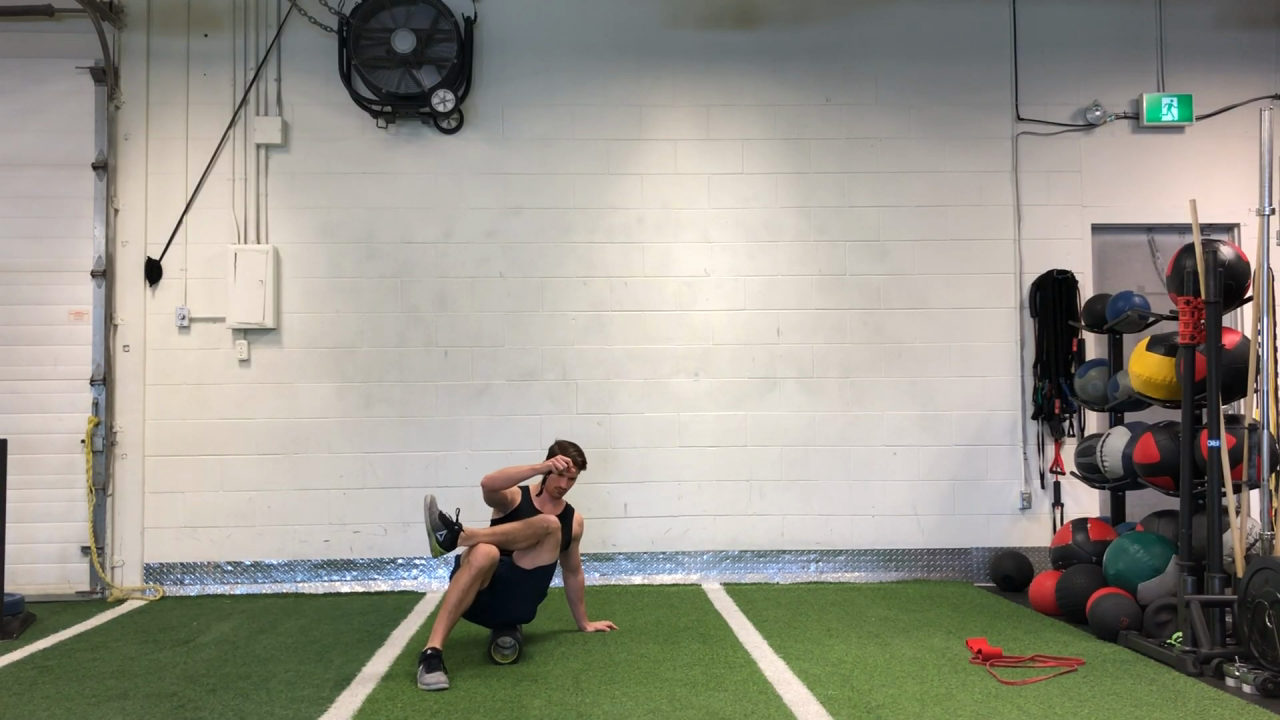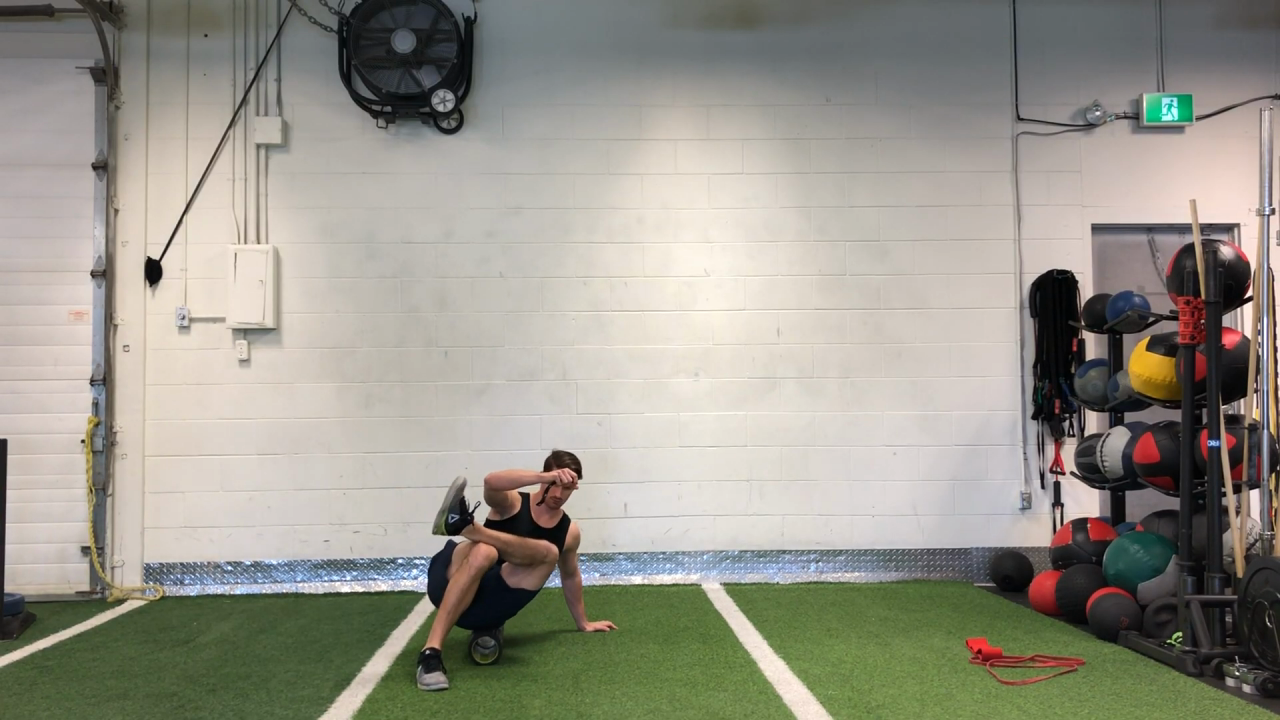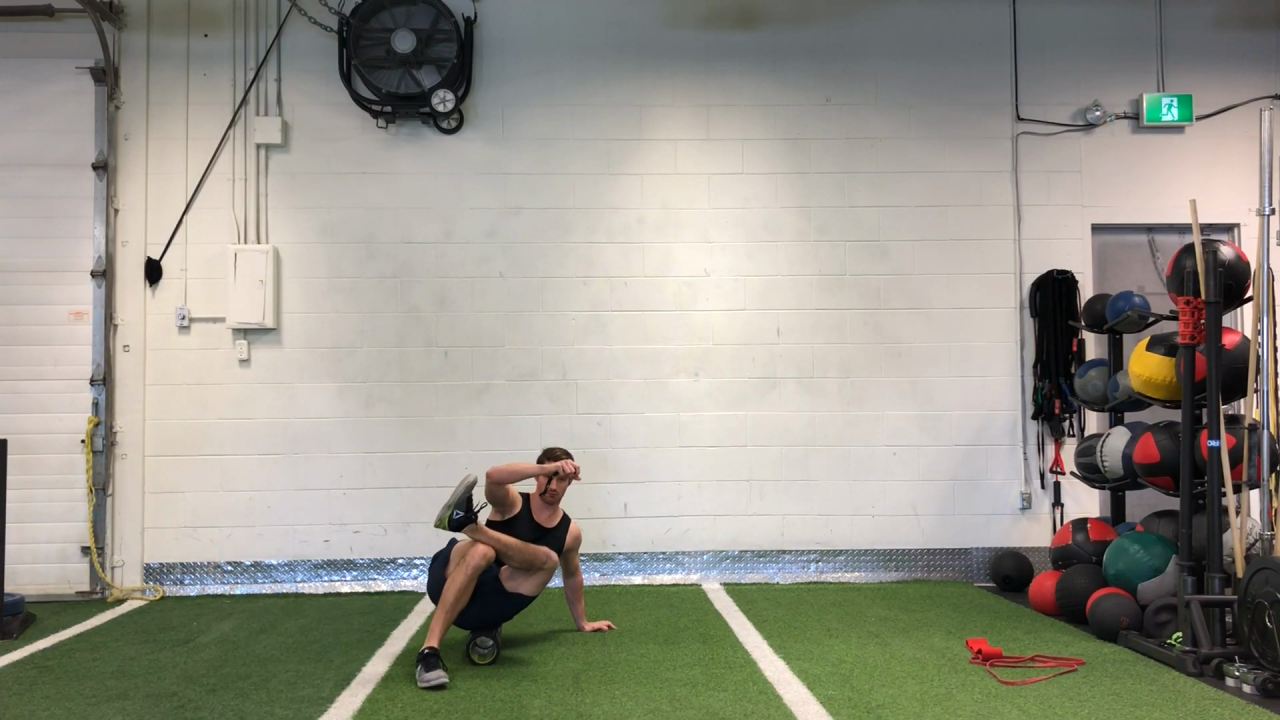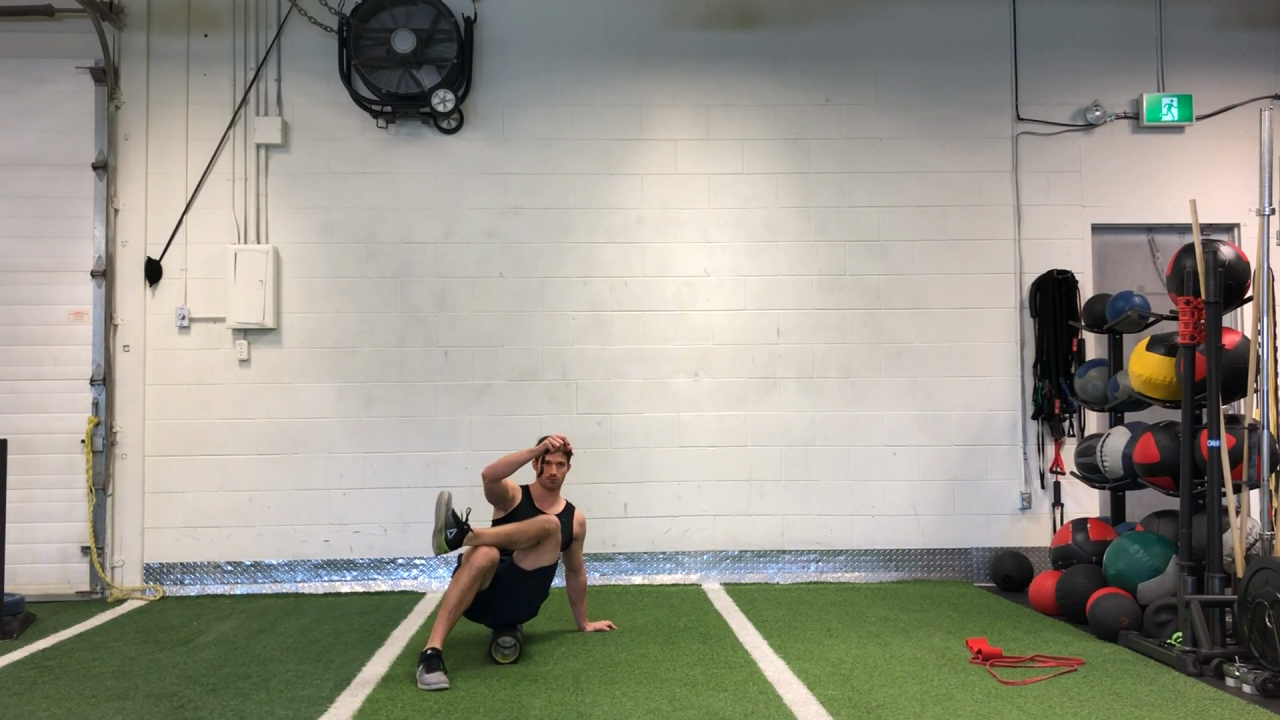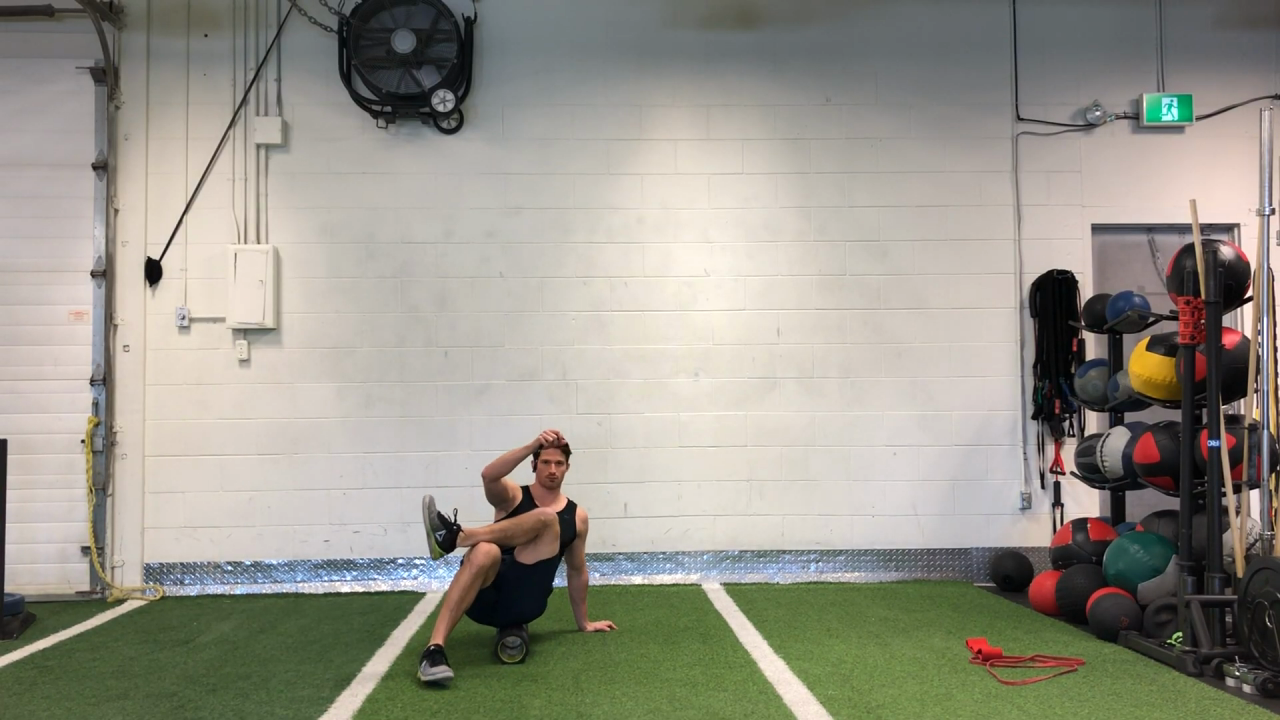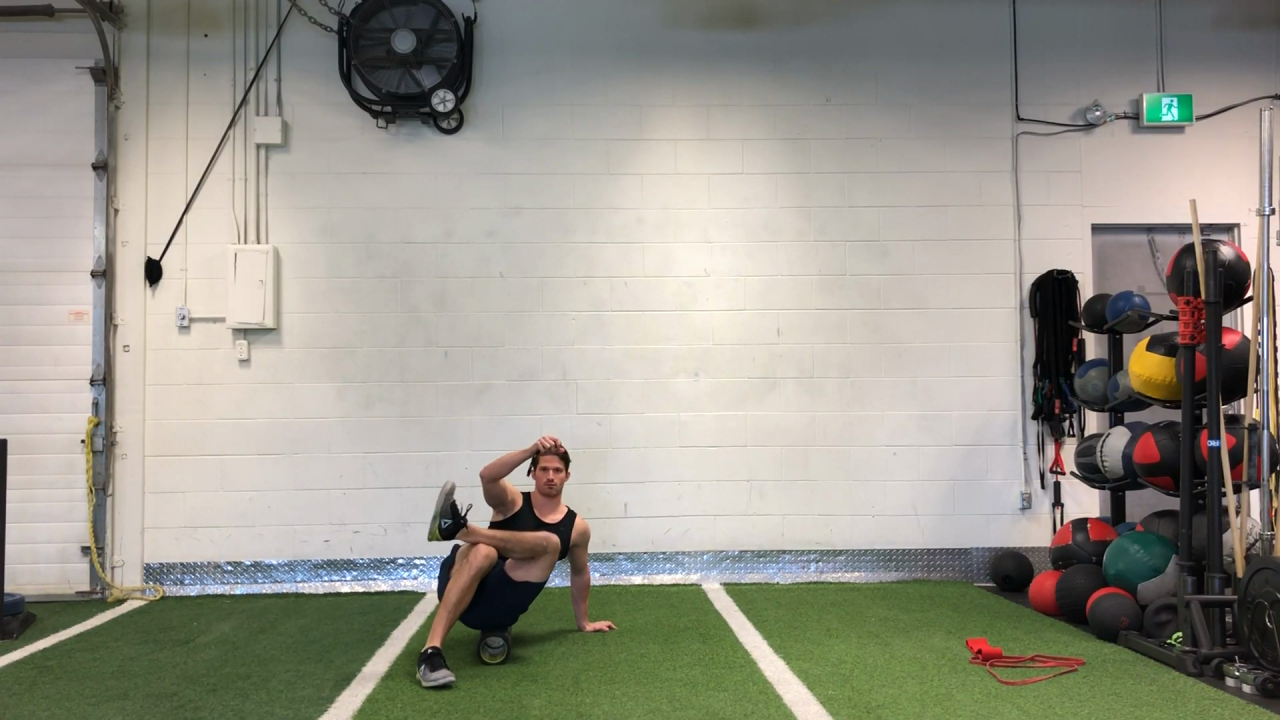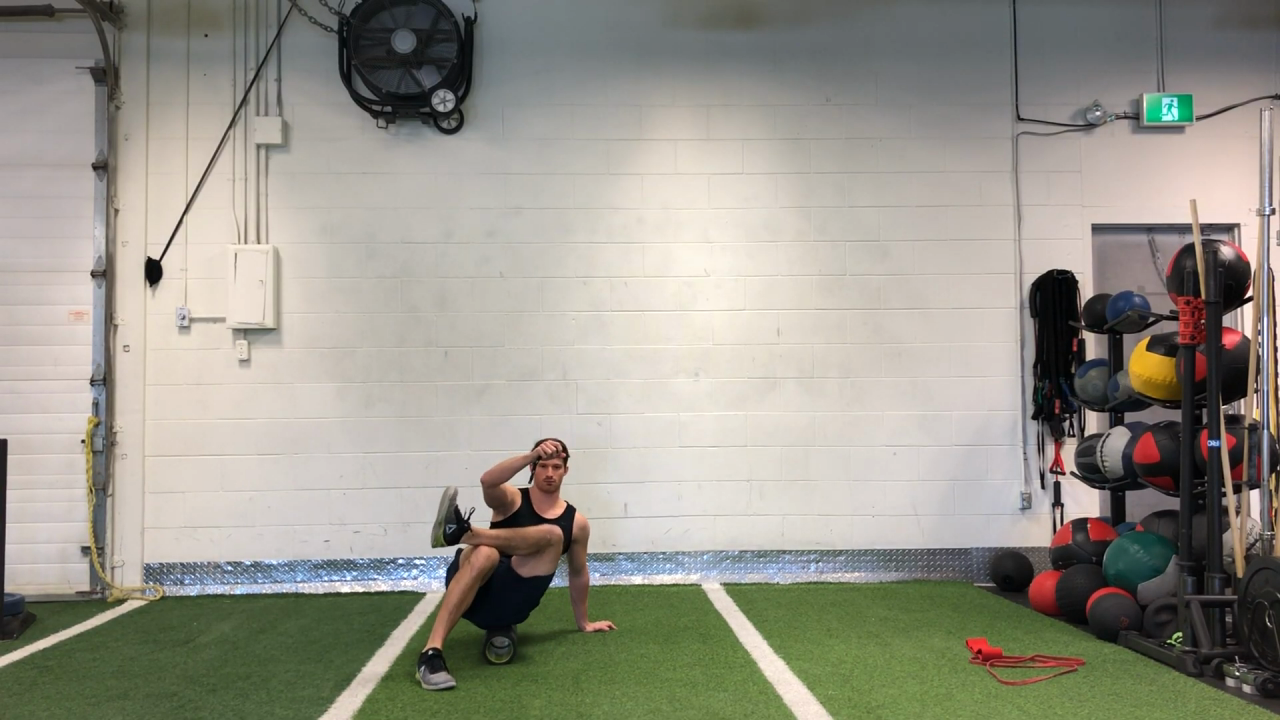
dt=0.3s
person 1, frame 1
left shoulder: (573, 521)
right shoulder: (513, 497)
left elbow: (572, 573)
right elbow: (488, 484)
left wrist: (583, 622)
right wrist: (541, 468)
left hip: (515, 609)
right hip: (477, 594)
left knee: (550, 525)
right knee: (485, 552)
right ankle: (432, 652)
person 1, frame 2
left shoulder: (569, 532)
right shoulder: (512, 503)
left elbow: (570, 577)
right elbow: (491, 482)
left wrist: (583, 622)
right wrist: (546, 478)
left hip: (484, 611)
right hip: (451, 583)
left knee: (549, 552)
right knee: (483, 552)
right ankle: (430, 652)
person 1, frame 3
left shoulder: (570, 531)
right shoulder: (511, 503)
left elbow: (572, 575)
right elbow: (493, 476)
left wrist: (582, 622)
right wrist: (548, 467)
left hip: (486, 611)
right hip: (450, 580)
left knee: (549, 559)
right knee: (480, 552)
right ankle: (429, 651)
person 1, frame 4
left shoulder: (574, 520)
right shoulder: (512, 496)
left elbow: (575, 573)
right elbow: (489, 476)
left wrist: (583, 623)
right wrist: (539, 449)
left hip: (515, 606)
right hip: (480, 593)
left knee: (550, 525)
right knee: (484, 553)
right ankle: (432, 652)
person 1, frame 5
left shoulder: (577, 517)
right shoulder: (512, 496)
left elbow: (577, 571)
right elbow: (489, 476)
left wrist: (584, 622)
right wrist: (534, 444)
left hip: (524, 604)
right hip: (485, 593)
left knee: (547, 518)
right knee: (485, 552)
right ankle: (434, 650)
person 1, frame 6
left shoulder: (577, 527)
right shoulder: (512, 501)
left elbow: (580, 573)
right elbow: (487, 476)
left wrist: (583, 622)
right wrist: (532, 450)
left hip: (498, 609)
right hip: (466, 587)
left knee: (550, 543)
right knee: (482, 553)
right ankle: (431, 651)
person 1, frame 7
left shoulder: (577, 523)
right shoulder: (511, 499)
left elbow: (578, 572)
right elbow: (488, 481)
left wrist: (583, 622)
right wrist: (532, 455)
left hip: (508, 606)
right hip: (477, 593)
left knee: (552, 535)
right knee: (485, 554)
right ankle: (432, 652)
